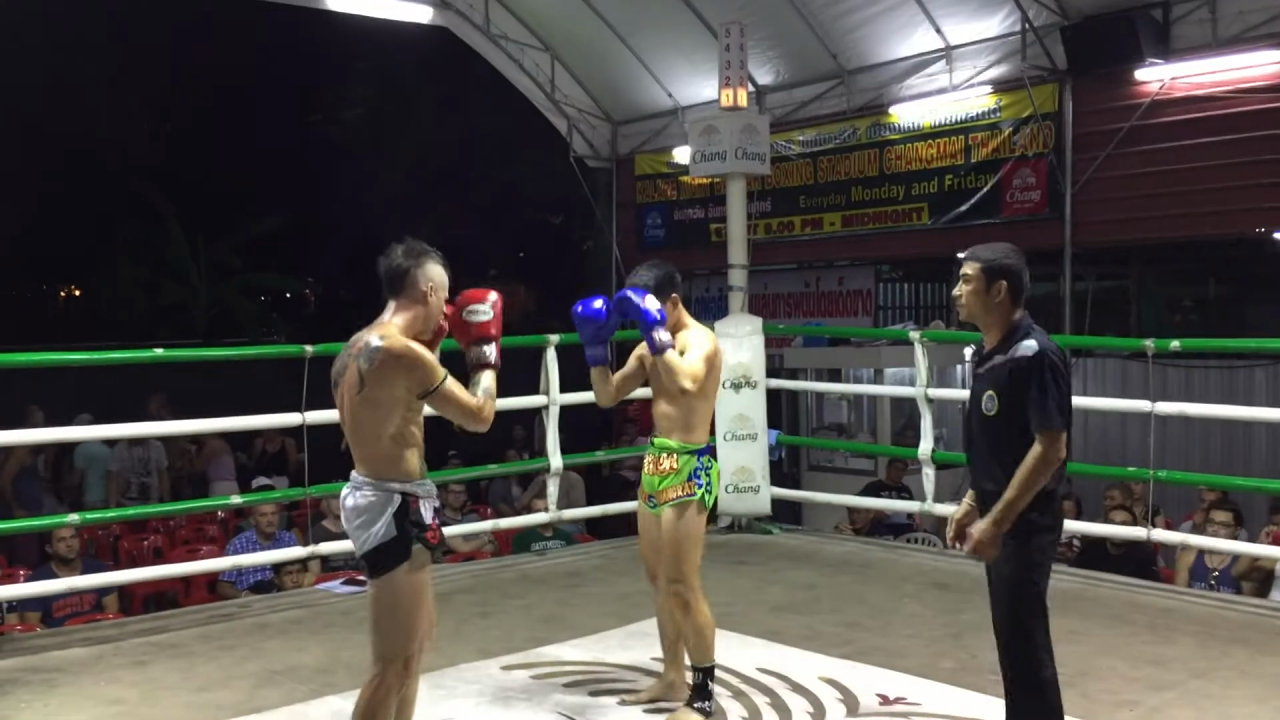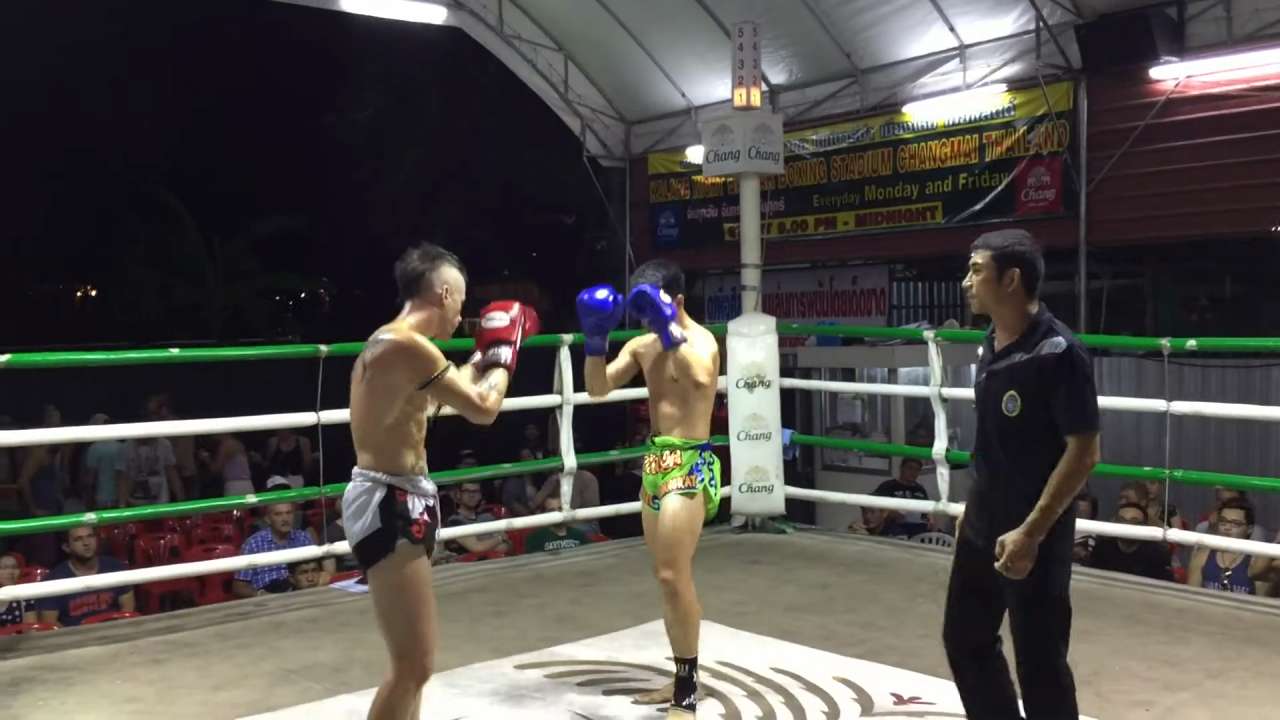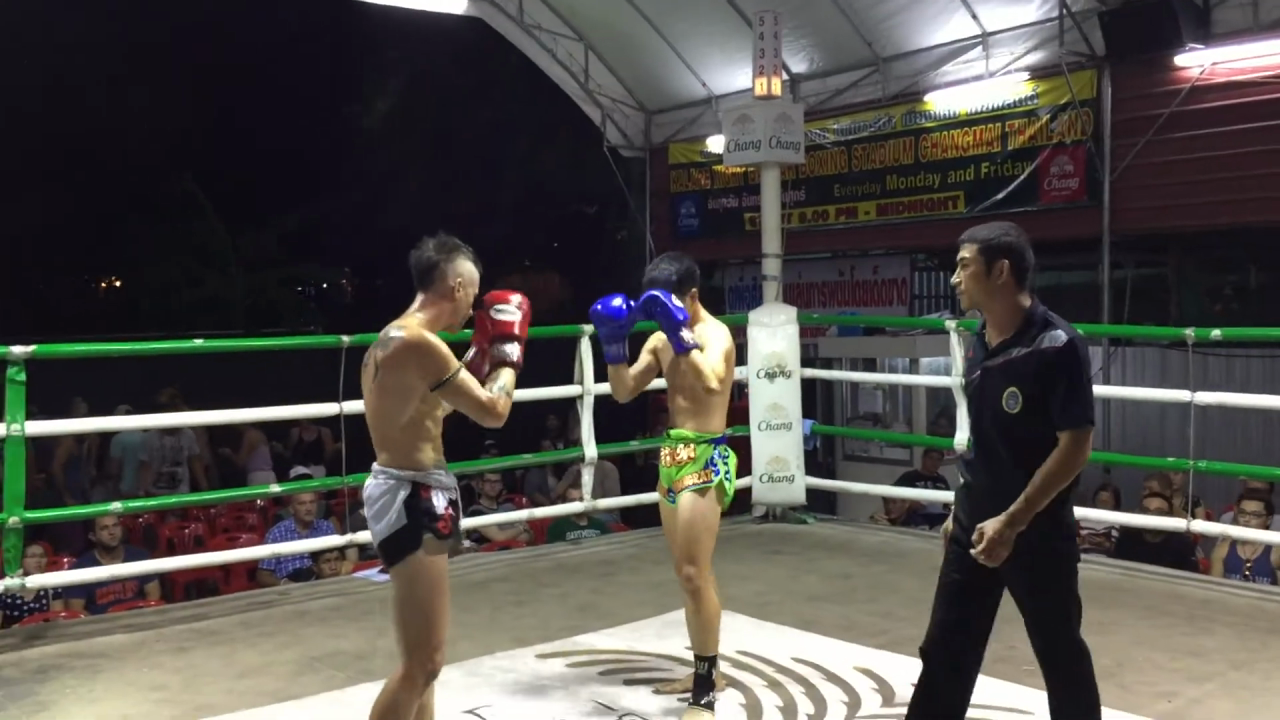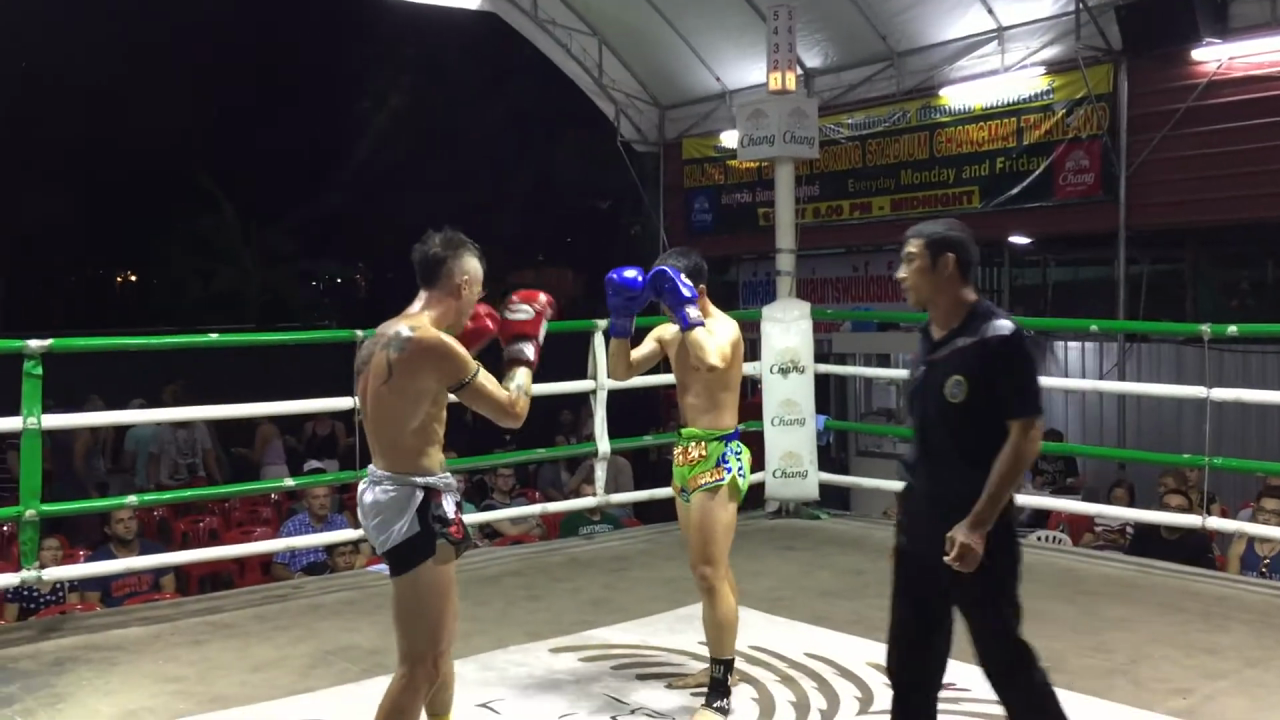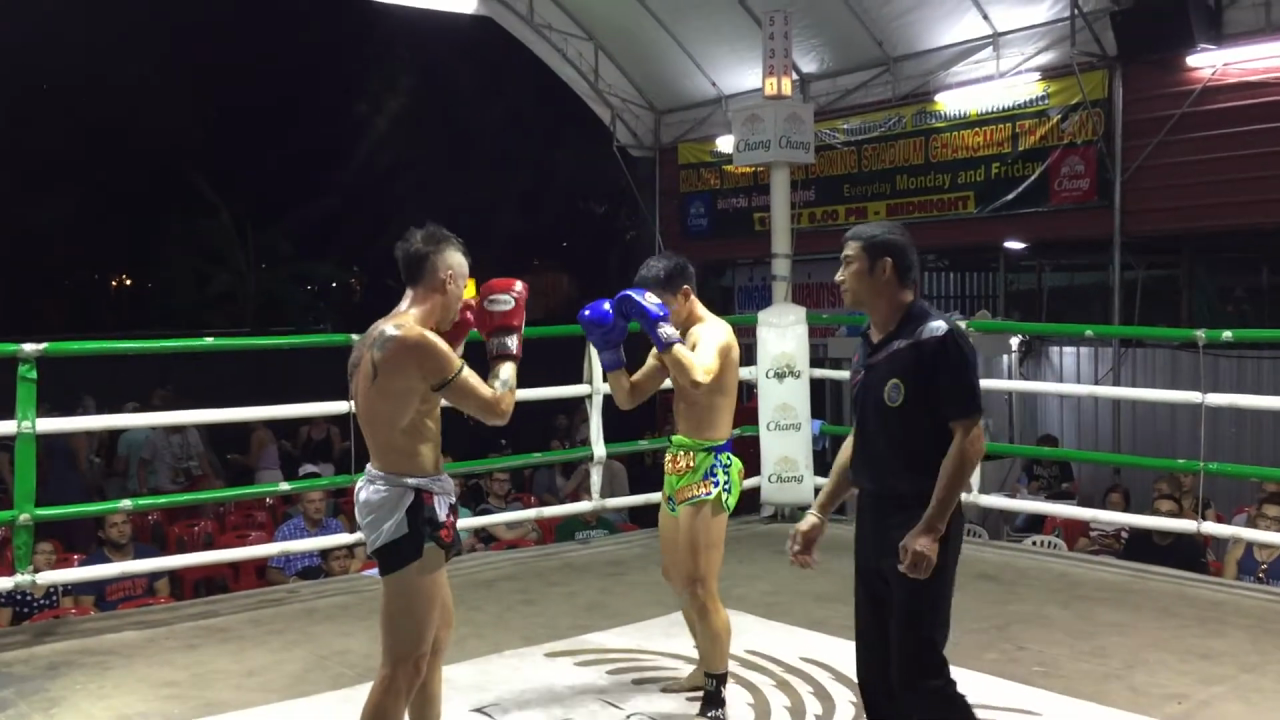
dt=0.3s
person 1, frame 1
left shoulder: (1034, 353)
right shoulder: (988, 350)
left elbow: (1050, 448)
left wrist: (996, 519)
right wrist: (972, 503)
left hip: (1024, 521)
right hip: (998, 514)
left knee: (1021, 643)
right knee: (1025, 632)
person 1, frame 2
left shoulder: (1059, 352)
right shoulder: (992, 345)
left elbow: (1082, 452)
left wrist: (1031, 533)
left hip: (1036, 528)
right hip: (987, 518)
left knee: (1039, 655)
right knee: (964, 636)
person 1, frame 3
left shoulder: (1057, 346)
right shoulder: (980, 341)
left elbow: (1074, 448)
left wrist: (1012, 522)
left hip: (1037, 527)
right hip: (975, 518)
left knee: (1060, 653)
right knee: (945, 650)
person 1, frame 4
left shoulder: (1000, 338)
right shoulder: (927, 341)
left elbow: (1025, 438)
left wrist: (977, 524)
left hip: (978, 528)
right hip: (919, 524)
left knee: (1004, 657)
right knee: (910, 661)
person 1, frame 5
left shoulder: (938, 339)
right shoulder: (868, 345)
left elbow: (969, 440)
left wrist: (930, 529)
right wrist: (819, 513)
left hip: (921, 530)
right hip: (874, 526)
left knee: (919, 672)
right knee: (877, 671)
person 2, frame 1
left shoulder: (359, 346)
right shoulder: (402, 353)
right elbow: (479, 416)
right wrist: (484, 342)
left hip: (376, 499)
right hip: (394, 509)
left knee: (418, 632)
right knee: (394, 662)
person 2, frame 2
left shoulder: (388, 343)
right shoulder: (407, 345)
left elbow: (442, 394)
right elbow: (483, 408)
left wrist: (488, 354)
right wrist: (503, 349)
left hip: (392, 501)
right hip: (391, 505)
left knee: (418, 646)
right knee: (413, 662)
person 2, frame 3
left shoulder: (393, 338)
right shoulder: (419, 343)
right elbow: (493, 412)
left wrist: (487, 344)
right wrist: (508, 343)
left hip: (404, 492)
right hip: (412, 499)
left knee: (427, 645)
right knee: (421, 659)
person 2, frame 4
left shoulder: (381, 338)
right shoulder: (432, 344)
right elbow: (512, 412)
left wrist: (467, 344)
right wrist: (524, 342)
left hip: (388, 490)
right hip: (416, 503)
left knee: (442, 628)
right knee: (421, 662)
person 2, frame 5
left shoulder: (377, 336)
right shoulder: (416, 343)
right elbow: (497, 409)
left wrist: (456, 334)
right wrist: (505, 334)
left hip: (396, 495)
right hip: (410, 504)
left knee: (437, 632)
right knee: (405, 664)
person 3, frame 1
left shoulder: (699, 340)
right shoulder: (647, 348)
left elbow: (689, 386)
right elbow: (607, 397)
left wrist: (659, 334)
right wrist: (595, 344)
left hip: (687, 469)
right hip: (655, 465)
left knee: (683, 588)
right knee: (659, 580)
right ankle: (673, 679)
person 3, frame 2
left shoulder: (700, 339)
right shoulder: (642, 346)
left elbow: (701, 379)
right elbow: (597, 387)
left wrist: (669, 326)
right wrist: (595, 338)
left hip: (689, 464)
right hip: (655, 464)
left knee: (673, 576)
right knee: (669, 578)
right ankle: (683, 680)
person 3, frame 3
left shoulder: (714, 334)
right shoulder: (659, 340)
left elbow: (712, 384)
right elbow: (623, 391)
left wrist: (680, 331)
right wrist: (613, 343)
left hip: (706, 460)
right hip: (672, 457)
left knee: (693, 574)
right knee: (692, 573)
right ankle: (706, 671)
person 3, frame 4
left shoulder: (722, 327)
right shoulder: (668, 333)
left elbow: (714, 362)
right elbow: (620, 371)
left wrist: (687, 309)
right wrist: (621, 319)
left hip: (719, 456)
right hip: (686, 454)
left knee: (709, 573)
right knee: (712, 569)
right ankle: (720, 665)
person 3, frame 5
left shoulder: (715, 334)
right shoulder: (670, 344)
left elbow: (699, 377)
right elbow: (627, 398)
left wrist: (658, 326)
right wrist: (610, 347)
left hip: (708, 466)
right hip: (679, 462)
left knee: (699, 587)
right knee: (676, 575)
right ankle: (710, 666)
